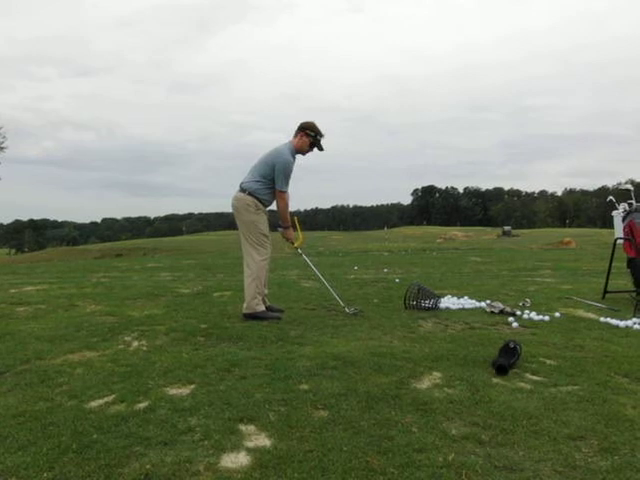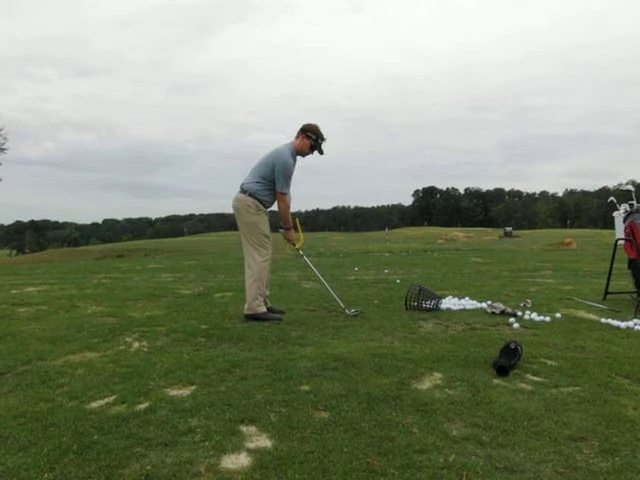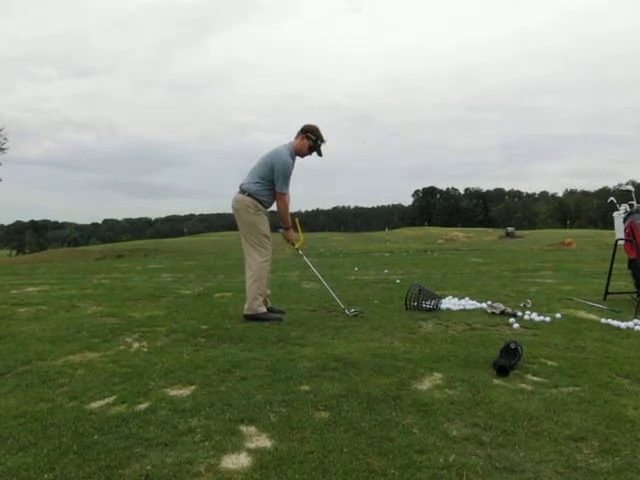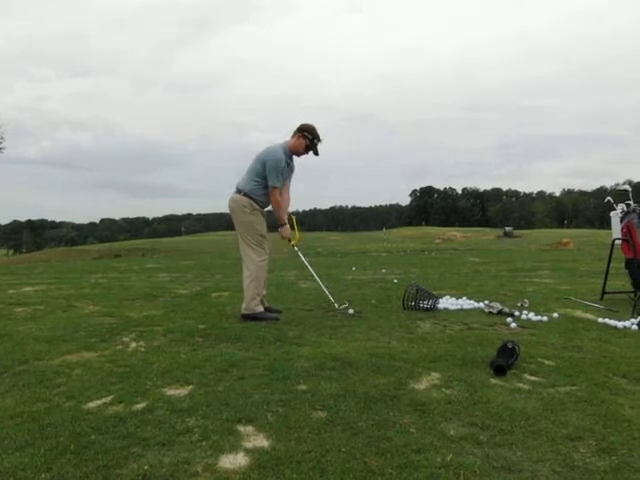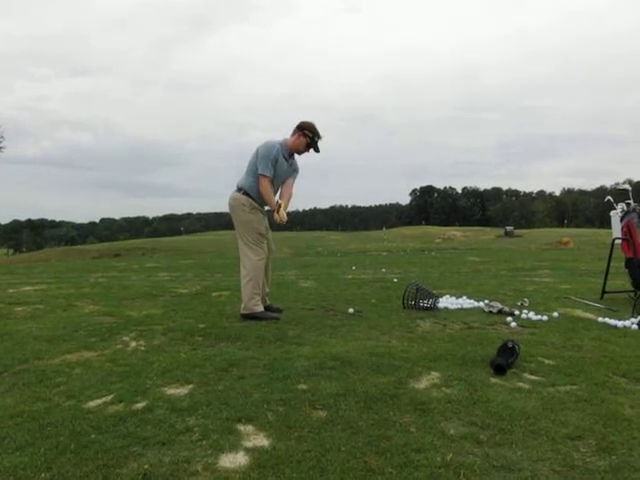
dt=0.3s
person 1, frame 1
left shoulder: (284, 154)
right shoulder: (285, 158)
left elbow: (282, 194)
right elbow: (281, 197)
left wrist: (286, 223)
right wrist: (287, 227)
left hip: (251, 203)
right hip: (249, 204)
left knee: (260, 253)
right knee: (258, 254)
left ankle: (260, 302)
right ankle: (253, 307)
person 1, frame 2
left shoulder: (287, 155)
right shoulder: (285, 159)
left elbow: (284, 195)
right elbow: (282, 199)
left wrist: (287, 225)
right wrist: (289, 228)
left hip: (252, 204)
right hip: (250, 205)
left knee: (262, 254)
right knee: (259, 255)
left ankle: (261, 303)
right ankle: (254, 308)
person 1, frame 3
left shoulder: (286, 155)
right shoulder: (284, 159)
left elbow: (284, 195)
right elbow: (281, 199)
left wrist: (286, 224)
right wrist: (288, 227)
left hip: (251, 204)
right hip: (249, 205)
left knee: (262, 254)
right knee: (260, 255)
left ankle: (261, 303)
right ankle: (254, 308)
person 1, frame 4
left shoulder: (289, 163)
right shoulder: (275, 155)
left elbow: (284, 193)
right elbow: (273, 194)
left wrist: (286, 222)
right wrist: (282, 224)
left hip: (253, 206)
right hip: (245, 204)
left knee: (261, 253)
right knee: (256, 255)
left ankle: (258, 302)
right ankle: (251, 308)
person 1, frame 5
left shoulder: (293, 164)
right shoulder: (270, 148)
left elbow: (287, 189)
right elbow: (264, 183)
left wrist: (282, 208)
right wrist: (275, 209)
left hip: (256, 206)
right hip: (245, 203)
left knee: (265, 252)
right knee: (254, 254)
left ankle: (260, 301)
right ankle: (251, 308)
